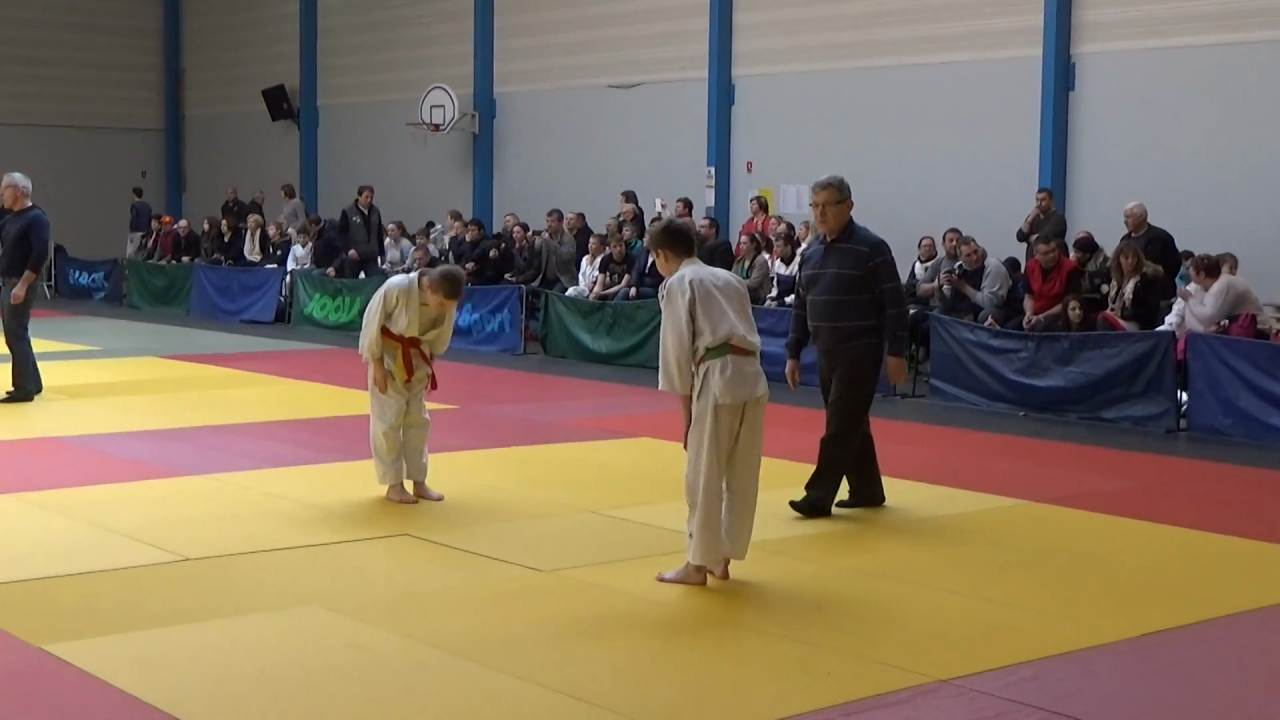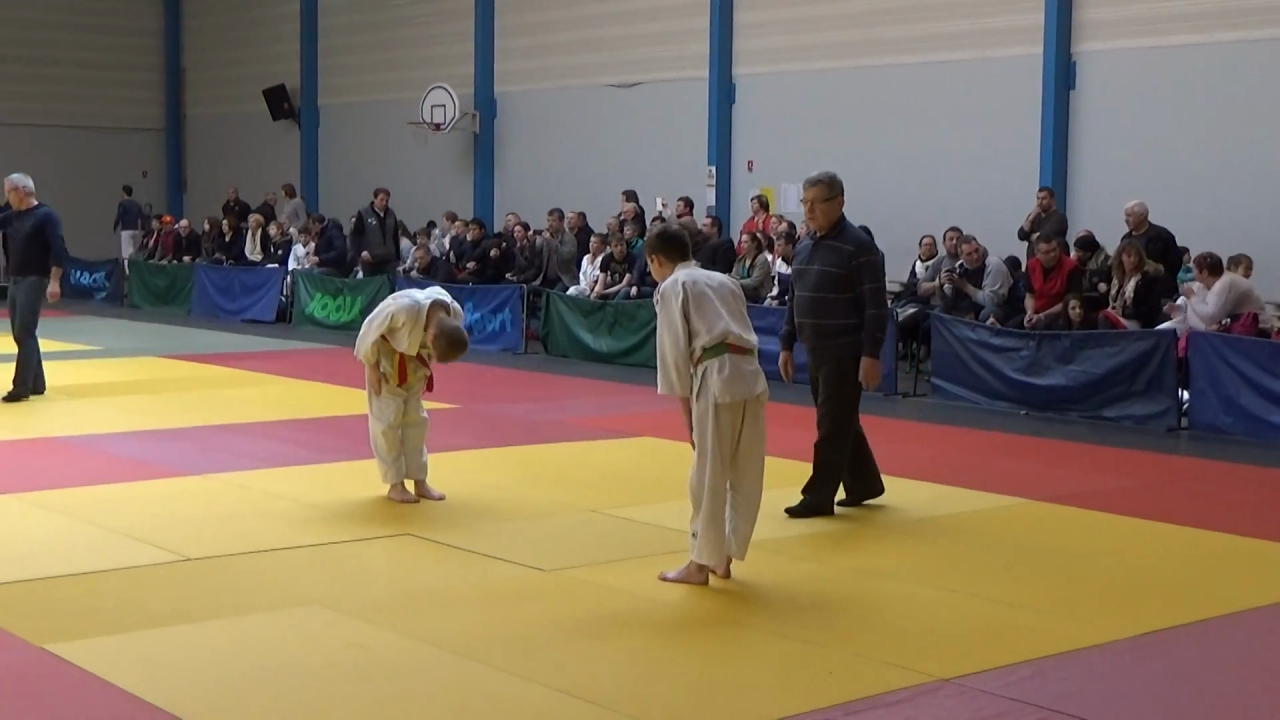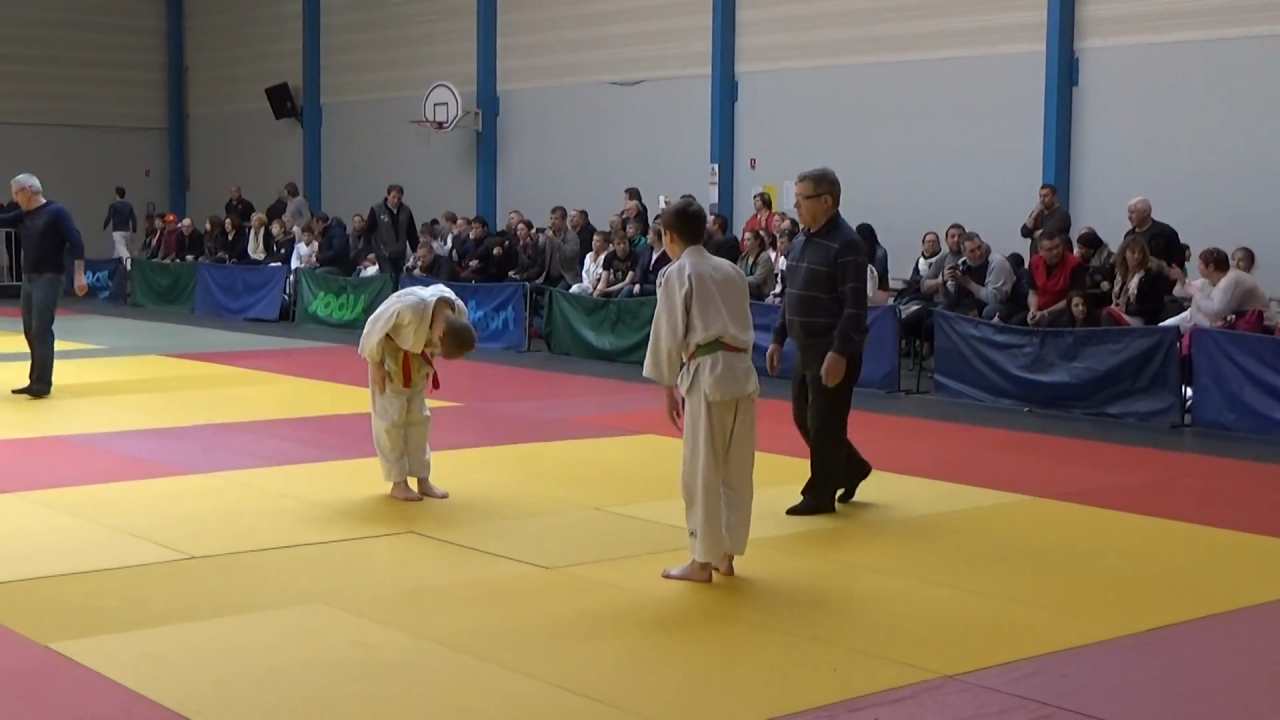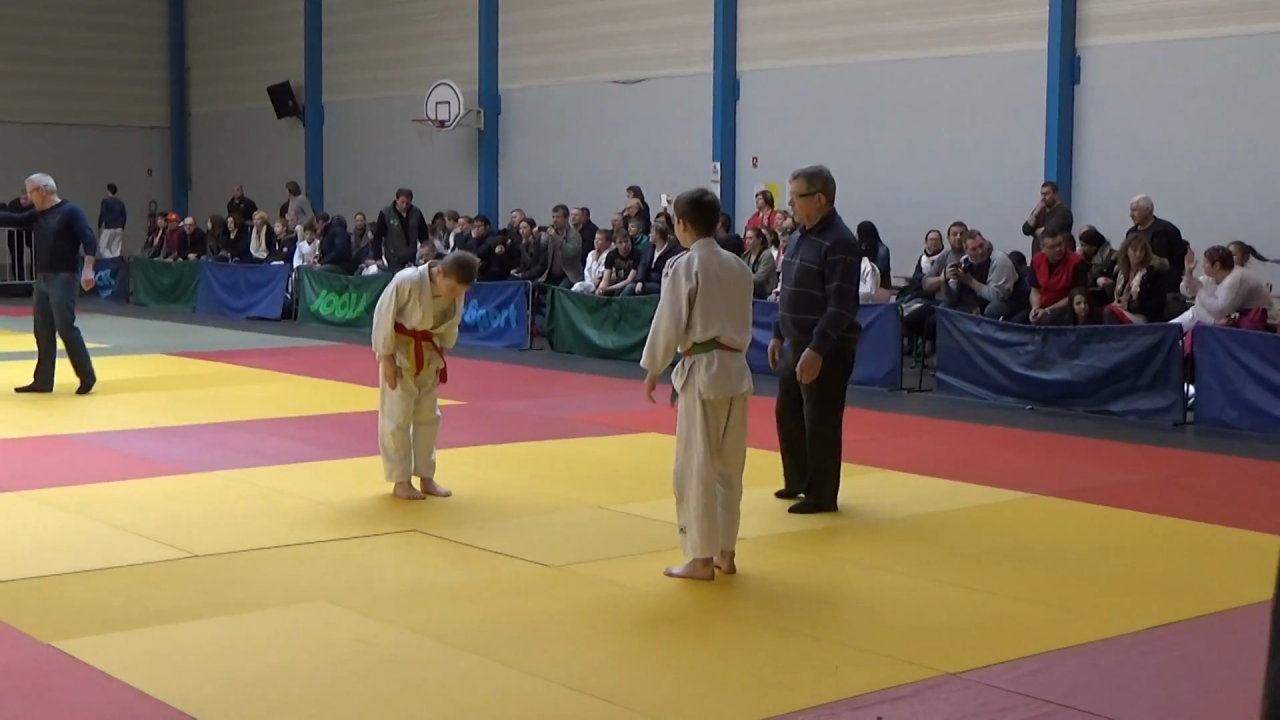
dt=0.2s
person 1, frame 1
left shoulder: (676, 284)
right shoulder: (728, 278)
left elbow: (677, 346)
left wrist: (685, 401)
left hip: (718, 378)
right hip: (752, 375)
left knee: (704, 475)
right knee: (742, 474)
left ankle: (699, 563)
right ankle: (722, 557)
person 1, frame 2
left shoulder: (670, 288)
right shoulder: (723, 281)
left elbow: (674, 349)
left wrist: (684, 402)
left hip: (716, 377)
right hip: (750, 373)
left knee: (709, 475)
right knee: (746, 474)
left ankle: (701, 563)
right ankle: (724, 558)
person 1, frame 3
left shoulder: (676, 273)
right shoulder: (731, 270)
left elbow: (668, 334)
left wrist: (668, 386)
left hip: (707, 373)
right hip: (742, 371)
left knee: (701, 471)
right knee: (737, 470)
left ankle: (703, 561)
right ankle: (725, 555)
person 1, frame 4
left shoulder: (682, 266)
right shoulder: (738, 266)
left elbow: (668, 326)
left wrist: (651, 370)
left hip: (702, 371)
right hip: (736, 369)
left knee: (694, 469)
right knee: (728, 467)
left ankle: (702, 559)
right ankle: (725, 552)
person 2, frame 1
left shoulder: (870, 247)
right shoulder: (812, 253)
left elbow: (894, 305)
right elbow: (800, 307)
left wrist: (895, 352)
right wrist: (793, 353)
left hip: (861, 352)
right hip: (827, 353)
left knee: (840, 425)
right knee: (851, 425)
left ankle: (820, 496)
right ankle: (867, 490)
person 2, frame 2
left shoulder: (857, 246)
right shoulder: (804, 246)
left elbow: (875, 307)
right elbow: (794, 301)
left wrist: (871, 354)
right wrist: (787, 345)
left hip: (846, 351)
right hip: (817, 350)
left knee: (833, 425)
right knee: (840, 423)
left ankle: (819, 497)
right ankle: (865, 486)
person 2, frame 3
left shoulder: (846, 244)
right shoulder: (802, 241)
left elbow: (856, 307)
left wrist: (839, 352)
right wrist: (778, 338)
left hip: (835, 350)
right hip: (807, 347)
left knee: (825, 424)
right knee: (805, 418)
left ankle: (821, 495)
right ankle: (852, 468)
person 2, frame 4
left shoulder: (839, 242)
right shoulder: (800, 237)
left elbow: (841, 306)
left wrist: (817, 350)
right wrist: (778, 335)
left hip: (826, 349)
right hip: (798, 345)
left knee: (821, 423)
right knee: (788, 414)
left ankle: (822, 494)
right ankle: (799, 480)
person 3, frame 1
left shoulder: (447, 297)
right shoulder: (397, 288)
left elbow: (442, 334)
right elbow: (372, 323)
left wrist: (430, 361)
right wrist: (377, 364)
left hip: (416, 357)
right hip: (387, 355)
left knee: (418, 417)
right knee: (388, 418)
left ankle: (418, 481)
right ankle: (394, 483)
person 3, frame 2
left shoulder: (455, 316)
right shoulder: (405, 309)
right elbow: (371, 330)
left wrist: (425, 366)
right wrist: (372, 367)
left hip: (413, 360)
right hip: (385, 356)
left knee: (415, 417)
right knee: (387, 418)
left ankle: (419, 481)
right ankle: (395, 483)
person 3, frame 3
left shoulder: (458, 314)
right shoulder: (409, 307)
right elbow: (376, 328)
left wrist: (428, 360)
right wrist: (376, 365)
left hip: (415, 359)
right hip: (389, 356)
left knee: (418, 416)
right knee: (390, 416)
left ankle: (422, 479)
right ankle: (398, 482)
person 3, frame 4
left shoulder: (457, 287)
right shoulder: (406, 281)
right elbow: (383, 317)
left wrist: (440, 353)
right wrist: (387, 359)
left hip: (427, 352)
right hip: (400, 352)
left knee: (428, 415)
right knee: (397, 416)
left ankle: (426, 477)
right ankle: (401, 480)
person 4, frame 1
left shoulder: (36, 218)
left elbow: (40, 255)
left wrist: (23, 285)
left hip: (22, 285)
left ankle: (24, 389)
right ankle: (32, 383)
person 4, frame 2
left shoulder: (46, 216)
left elbow: (58, 250)
left wrist: (54, 281)
left hip: (34, 282)
left knee: (25, 333)
right knee: (22, 334)
left ankle: (22, 386)
right ankle: (35, 383)
person 4, frame 3
left shoulder: (57, 212)
right shoulder: (22, 216)
left elbow: (76, 242)
left wrist: (79, 274)
left hip: (50, 279)
right hip: (29, 280)
left knee: (42, 330)
right knee: (32, 332)
left ankle: (42, 382)
right ankle: (39, 382)
person 4, frame 4
left shoulder: (71, 211)
right shoulder: (37, 215)
left elbow: (90, 240)
left wrist: (88, 269)
left hip: (65, 280)
right hip: (42, 279)
left knee: (65, 327)
right knee: (43, 331)
left ankle: (87, 376)
right ankle: (43, 381)
